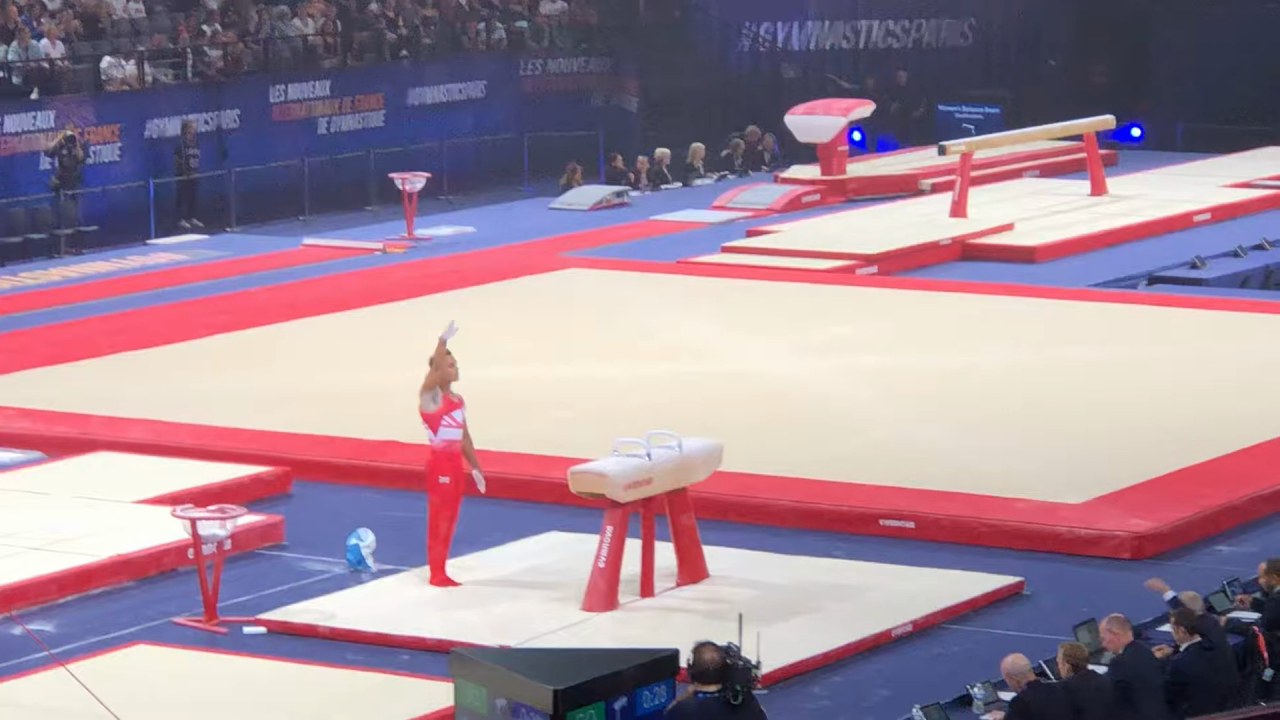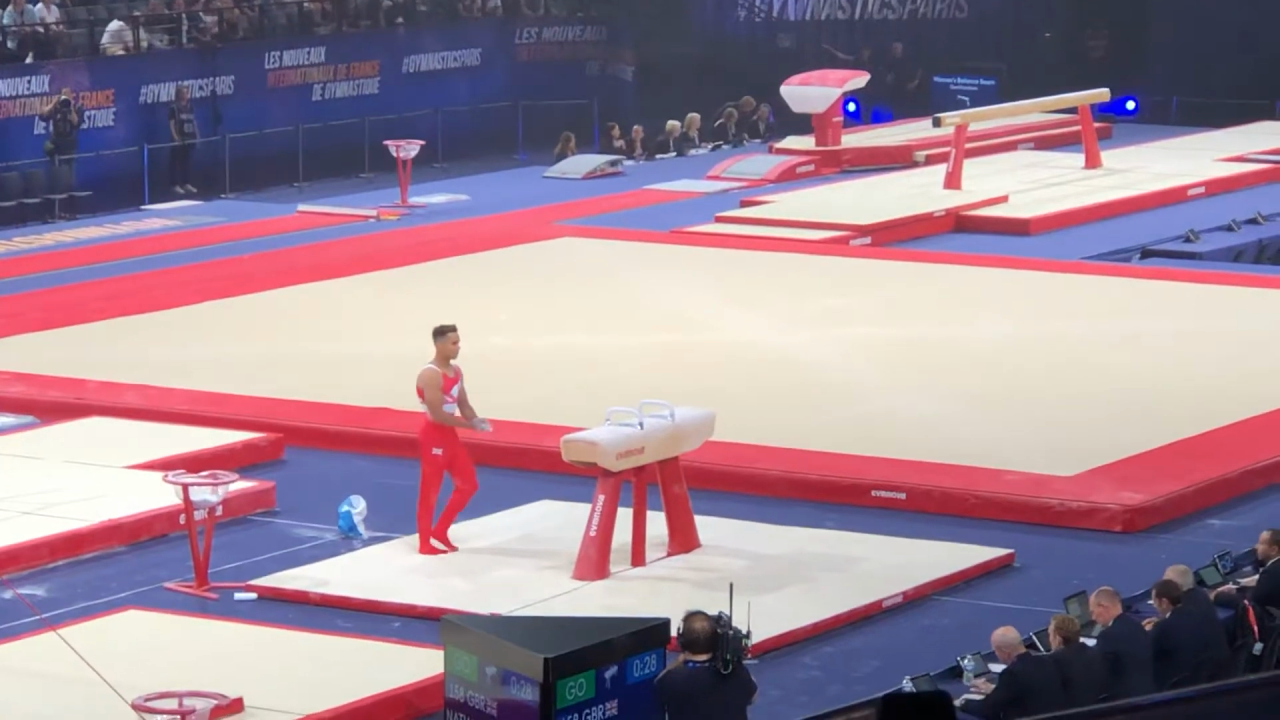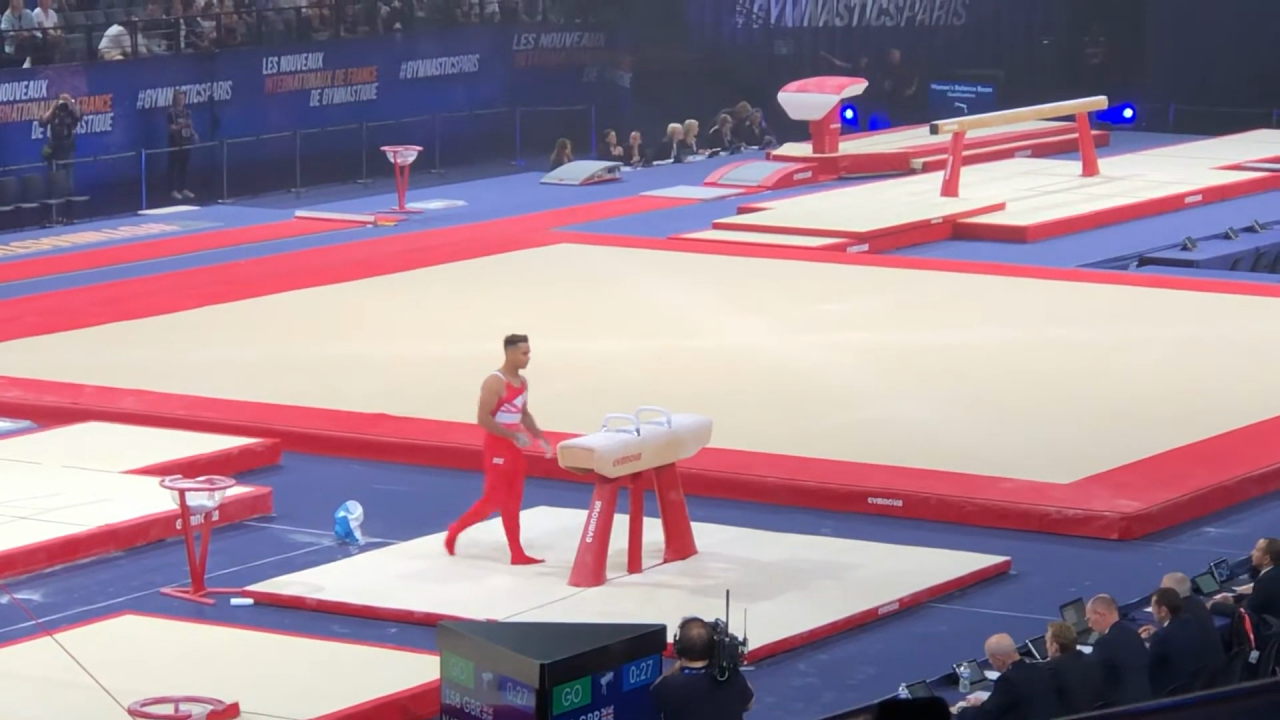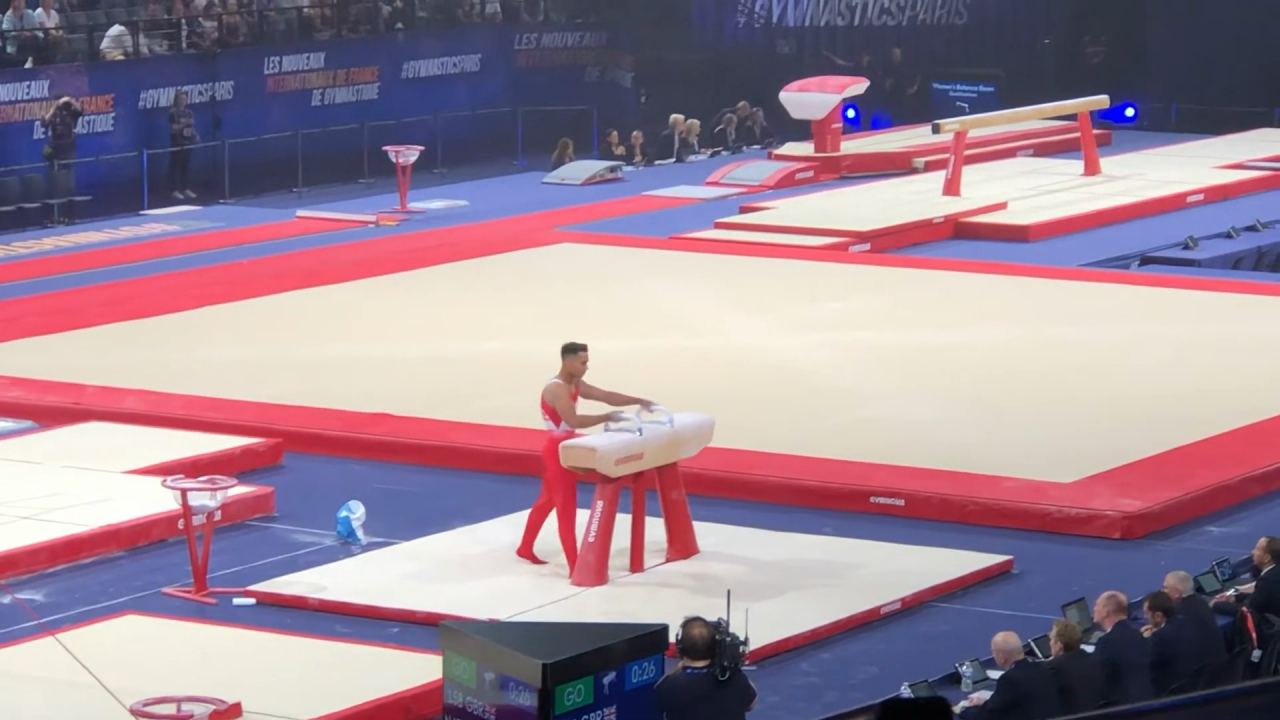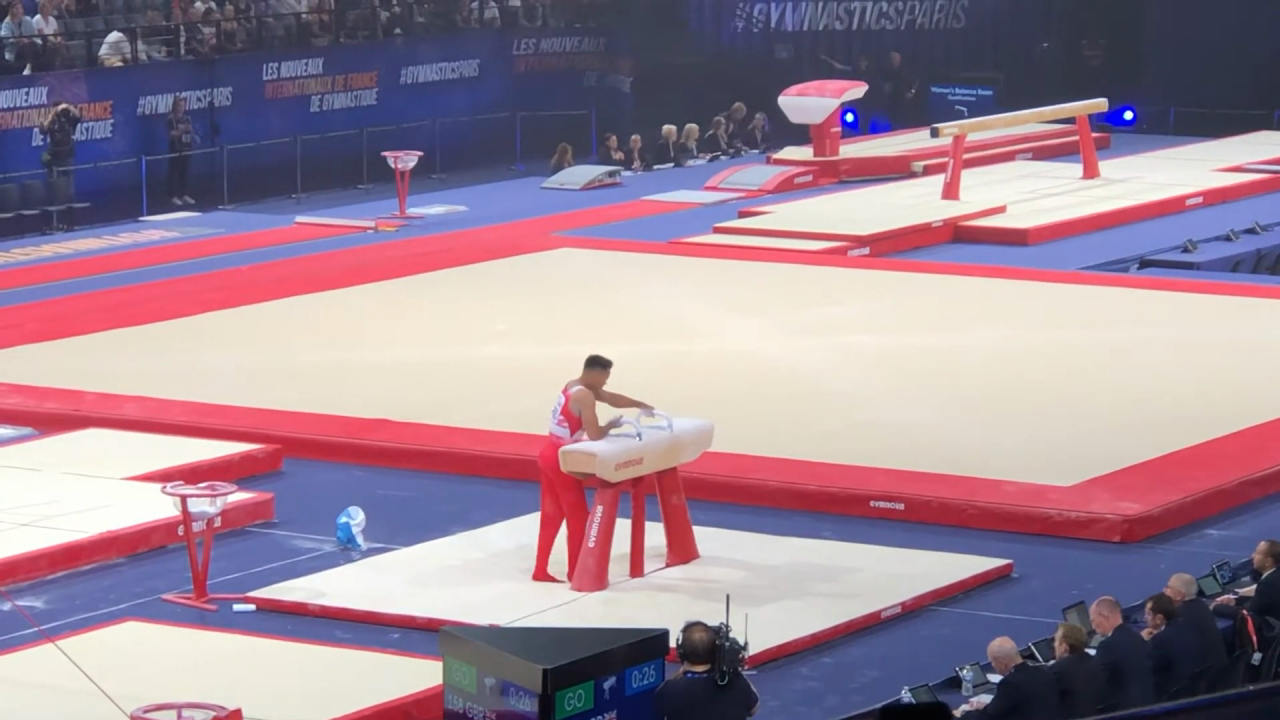
dt=0.7s
person 1, frame 1
left shoulder: (458, 399)
right shoulder: (430, 394)
right elbow: (435, 368)
left wrist: (475, 467)
right wrist: (443, 341)
left hip: (456, 464)
right hip: (440, 465)
left knee: (450, 521)
right knee: (439, 520)
left ankle: (441, 571)
right ankle: (436, 574)
person 1, frame 2
left shoulder: (456, 371)
right shoulder: (430, 375)
left elbow: (463, 404)
right elbow: (437, 415)
left wrist: (478, 421)
right wrist: (472, 425)
left hip: (451, 436)
right hip: (434, 437)
left knee: (469, 484)
right knee: (430, 490)
left ankle: (440, 530)
right ankle: (425, 542)
person 1, frame 3
left shoulder: (522, 381)
right shoulder: (495, 382)
right elbow: (484, 419)
left wrist: (539, 436)
right wrist: (513, 436)
left hip: (515, 447)
right hip: (498, 447)
left knee: (513, 502)
right knee: (494, 501)
left ankle: (517, 554)
right ankle: (455, 530)
person 1, frame 4
left shoulder: (575, 385)
right shoulder: (557, 389)
left elbow: (605, 396)
right elbow: (574, 421)
left wrist: (638, 401)
right wrist: (608, 417)
left hip: (558, 450)
right hip: (559, 452)
left knee: (546, 502)
right knee: (567, 509)
left ankle: (525, 548)
right ankle: (575, 566)
person 1, frame 5
left shoulder: (573, 386)
right shoulder: (585, 396)
left elbow: (612, 398)
right elbow: (594, 435)
left wrist: (641, 405)
right wrist: (611, 425)
left hip: (550, 455)
right hip: (561, 459)
left knee: (552, 515)
right knee: (578, 515)
left ankle: (540, 570)
right ankle: (575, 570)
